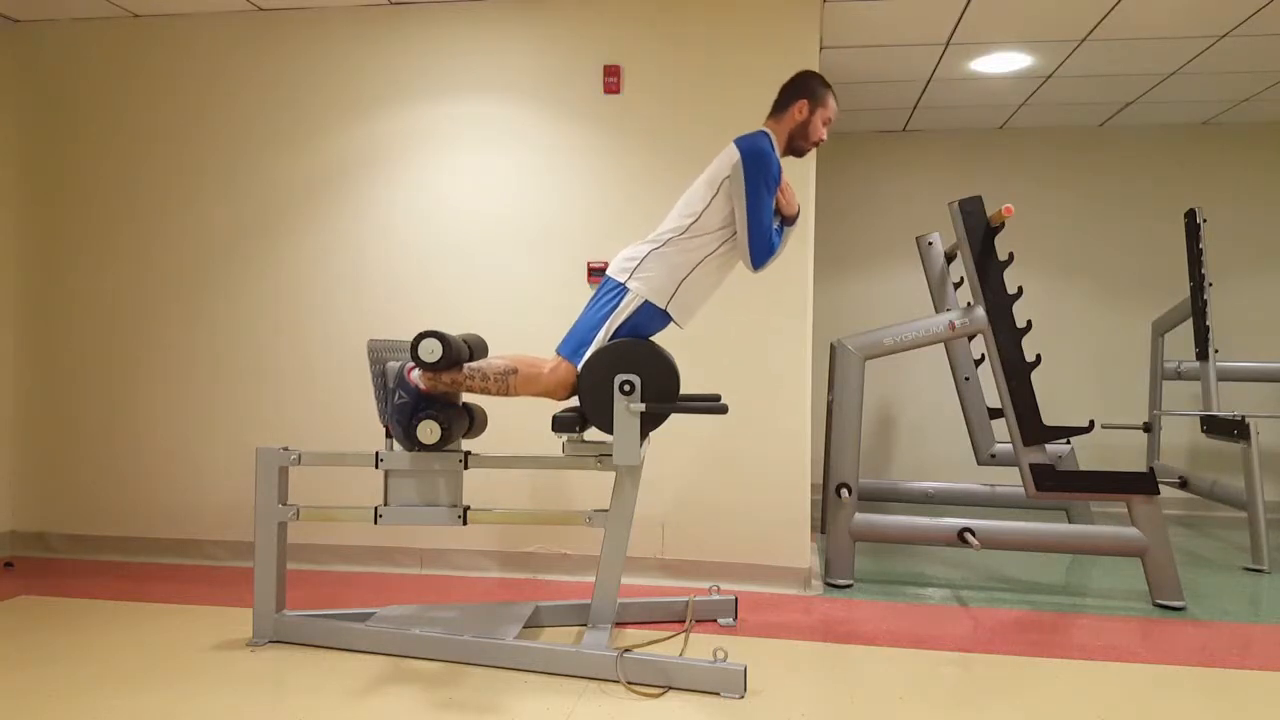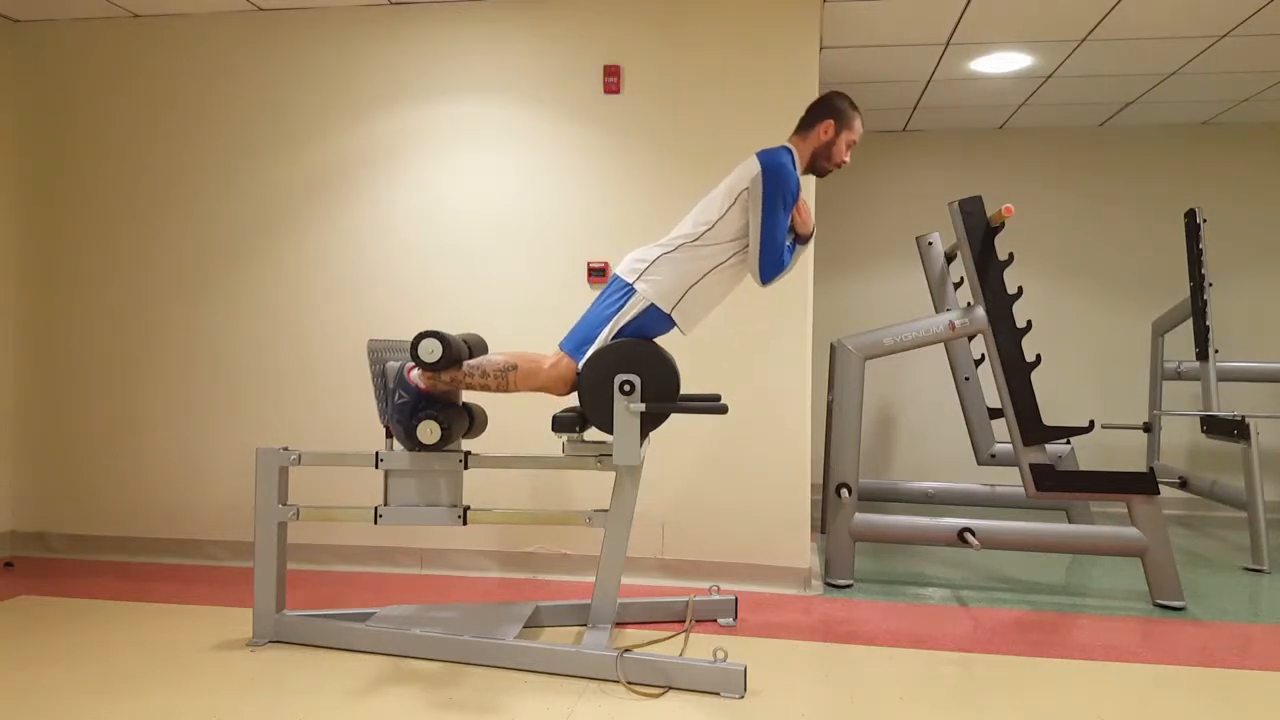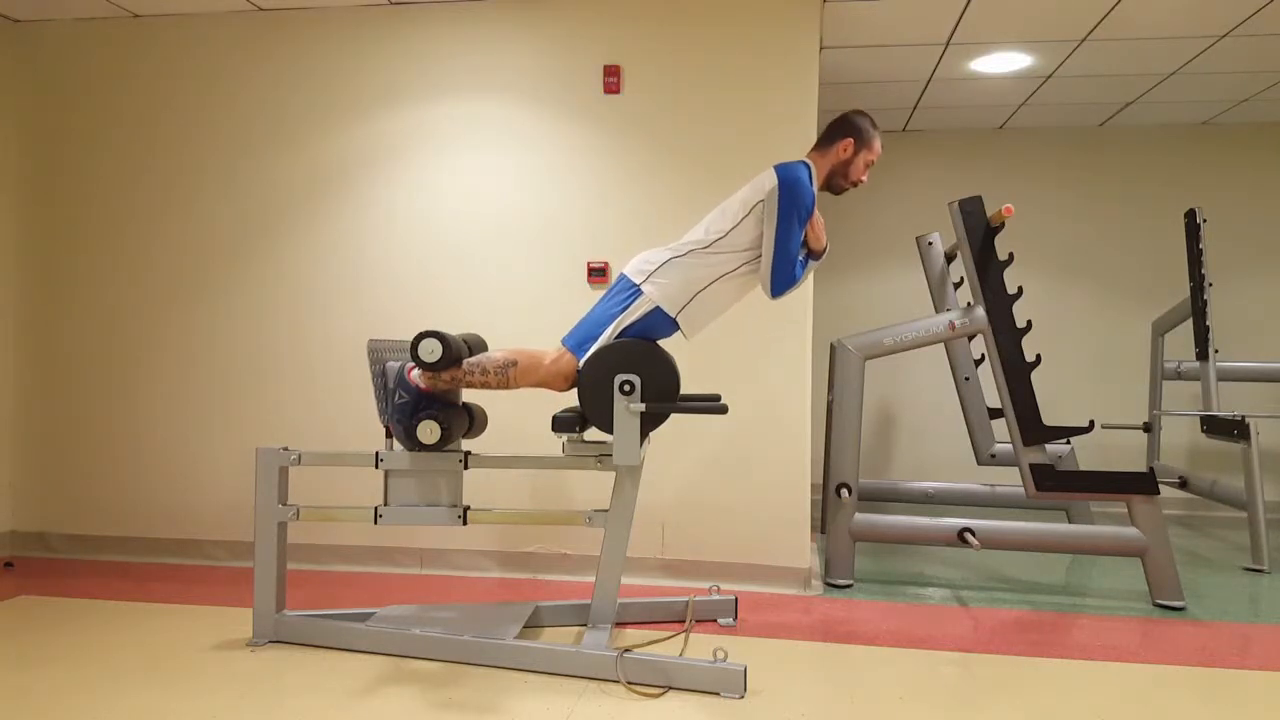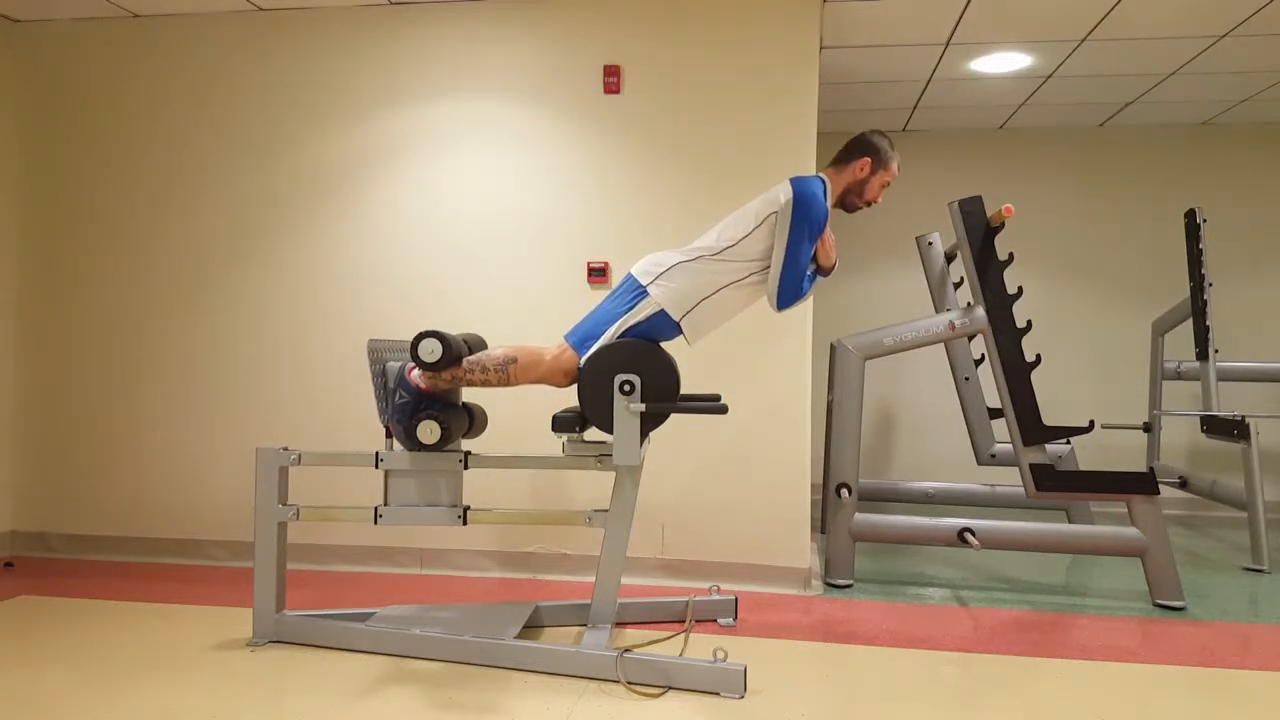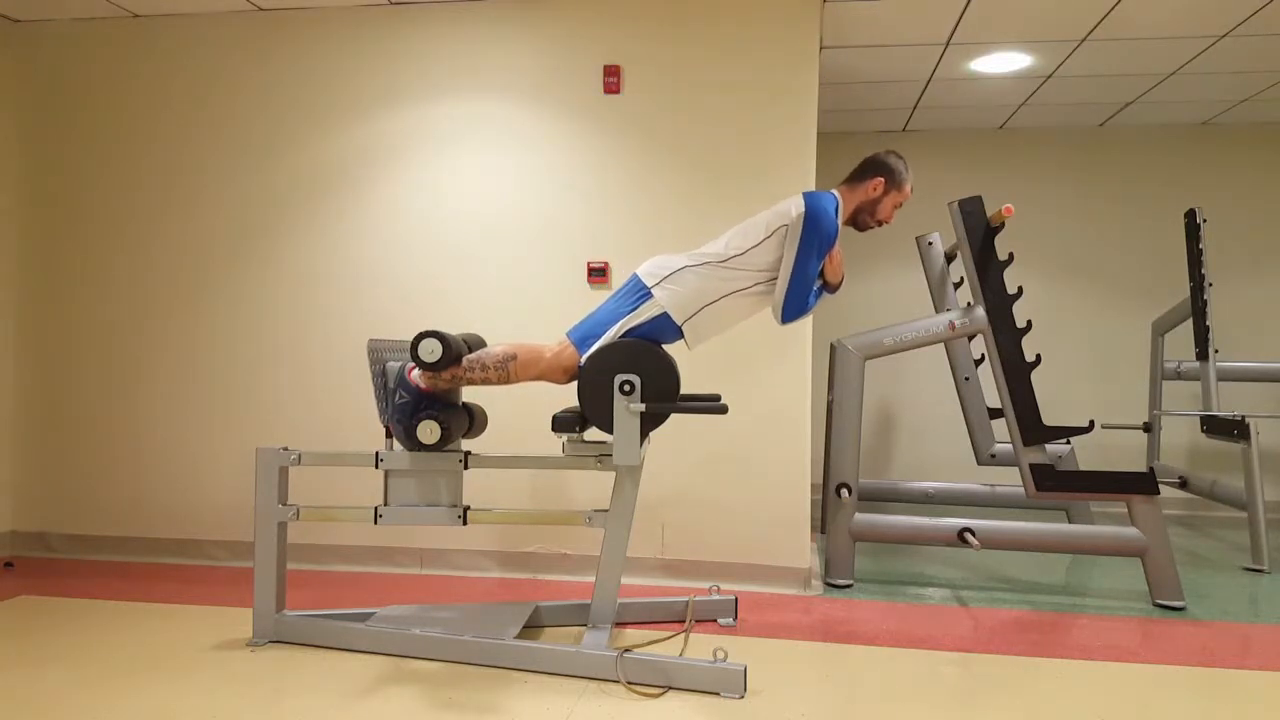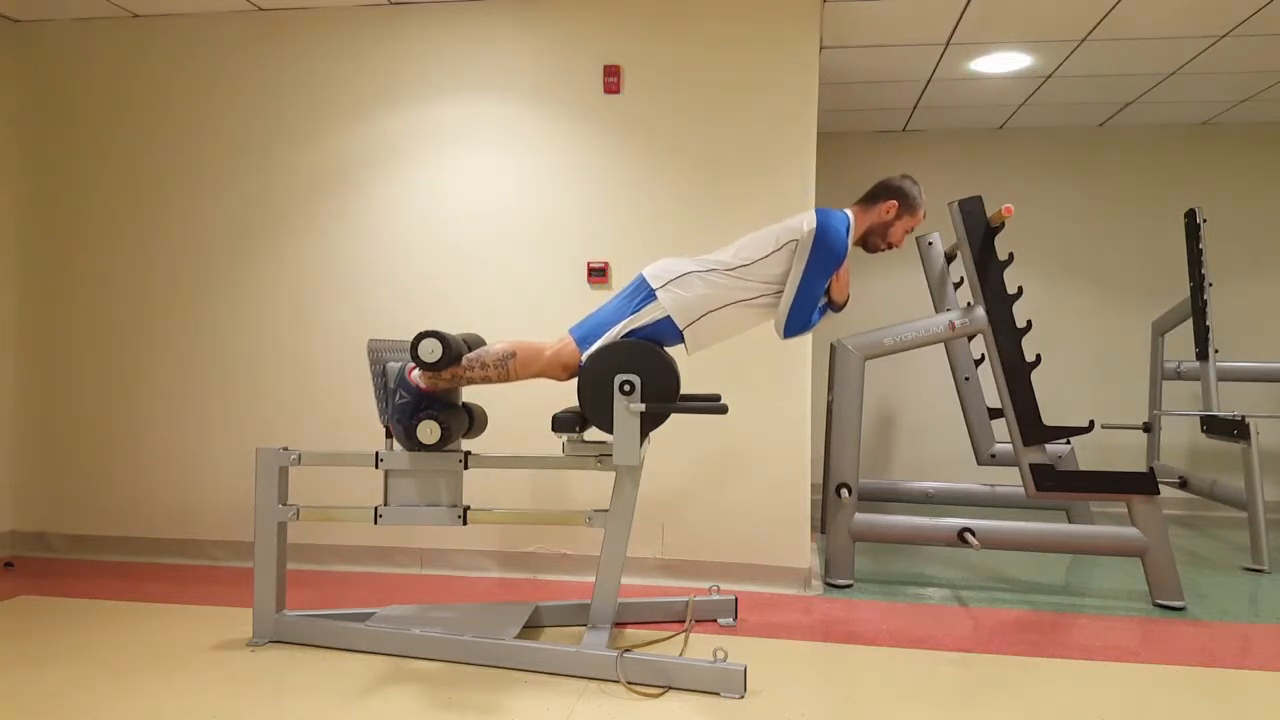
dt=0.4s
person 1, frame 1
left shoulder: (756, 157)
right shoulder: (759, 154)
left elbow: (759, 248)
right elbow: (756, 255)
left wrist: (788, 217)
right wrist: (784, 217)
left hip: (645, 288)
right hip: (645, 287)
left knee: (562, 377)
right knee: (558, 378)
left ankle: (435, 373)
right ankle: (420, 379)
person 1, frame 2
left shoulder: (774, 171)
right shoulder: (779, 170)
left elbow: (768, 262)
right elbow: (767, 268)
left wrist: (801, 235)
right wrist: (802, 235)
left hip: (651, 289)
right hip: (651, 290)
left knee: (560, 374)
right knee: (557, 373)
left ankle: (436, 372)
right ankle: (419, 378)
person 1, frame 3
left shoulder: (791, 183)
right shoulder: (795, 183)
left elbow: (774, 272)
right elbow: (777, 281)
left wrist: (812, 249)
right wrist: (813, 251)
left hip: (657, 290)
right hip: (657, 293)
left knee: (560, 370)
right knee: (557, 369)
left ankle: (435, 372)
right ankle: (419, 378)
person 1, frame 4
left shoulder: (804, 197)
right shoulder: (810, 199)
left elbow: (776, 283)
right elbow: (783, 294)
left wrist: (821, 263)
right wrist: (823, 266)
left hip: (663, 292)
right hip: (662, 296)
left knee: (561, 367)
right knee: (557, 364)
left ankle: (436, 368)
right ankle: (421, 378)
person 1, frame 5
left shoulder: (815, 211)
right shoulder: (821, 215)
left elbow: (782, 293)
right elbow: (789, 308)
left wrist: (824, 279)
right wrist: (830, 283)
left hip: (666, 293)
right hip: (665, 297)
left knee: (561, 363)
right knee: (556, 361)
left ankle: (434, 370)
right ankle: (421, 378)
person 1, frame 6
left shoulder: (825, 228)
right shoulder: (833, 233)
left elbow: (785, 308)
right elbow: (790, 323)
left wrist: (830, 297)
right wrist: (835, 300)
left hip: (670, 294)
right hip: (670, 301)
left knee: (560, 361)
right knee: (555, 358)
left ankle: (439, 368)
right ankle: (421, 377)
